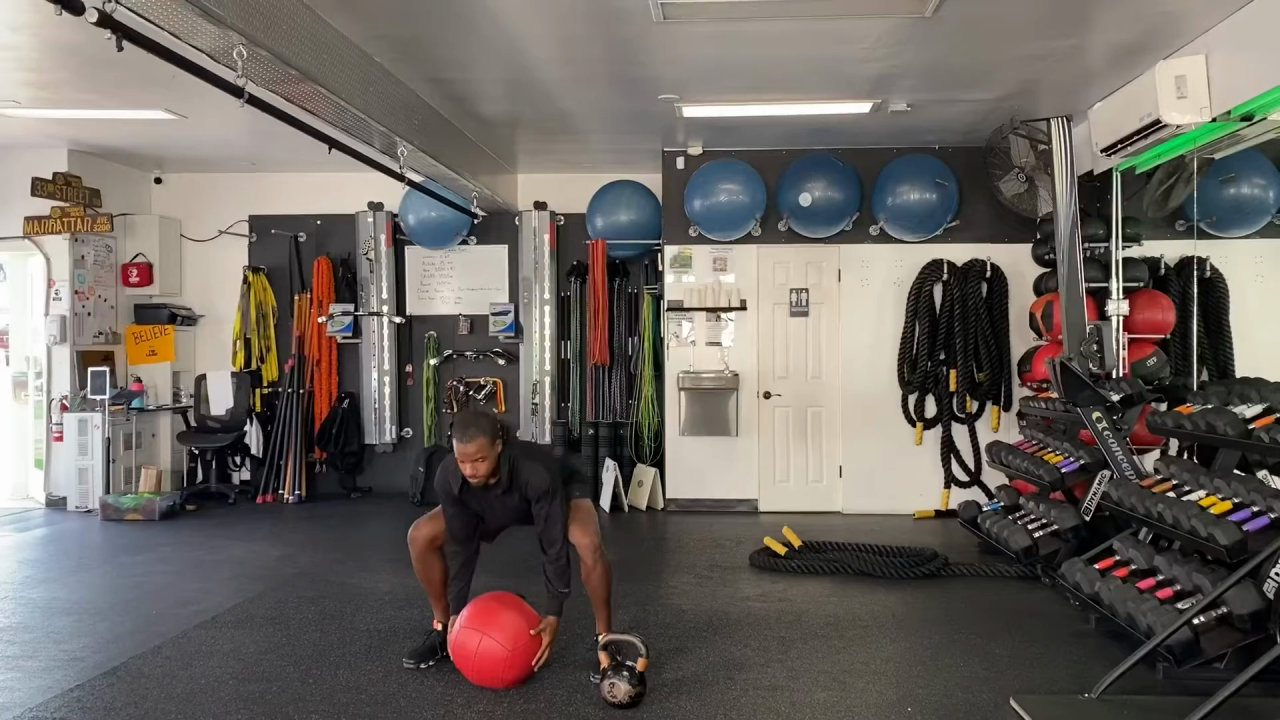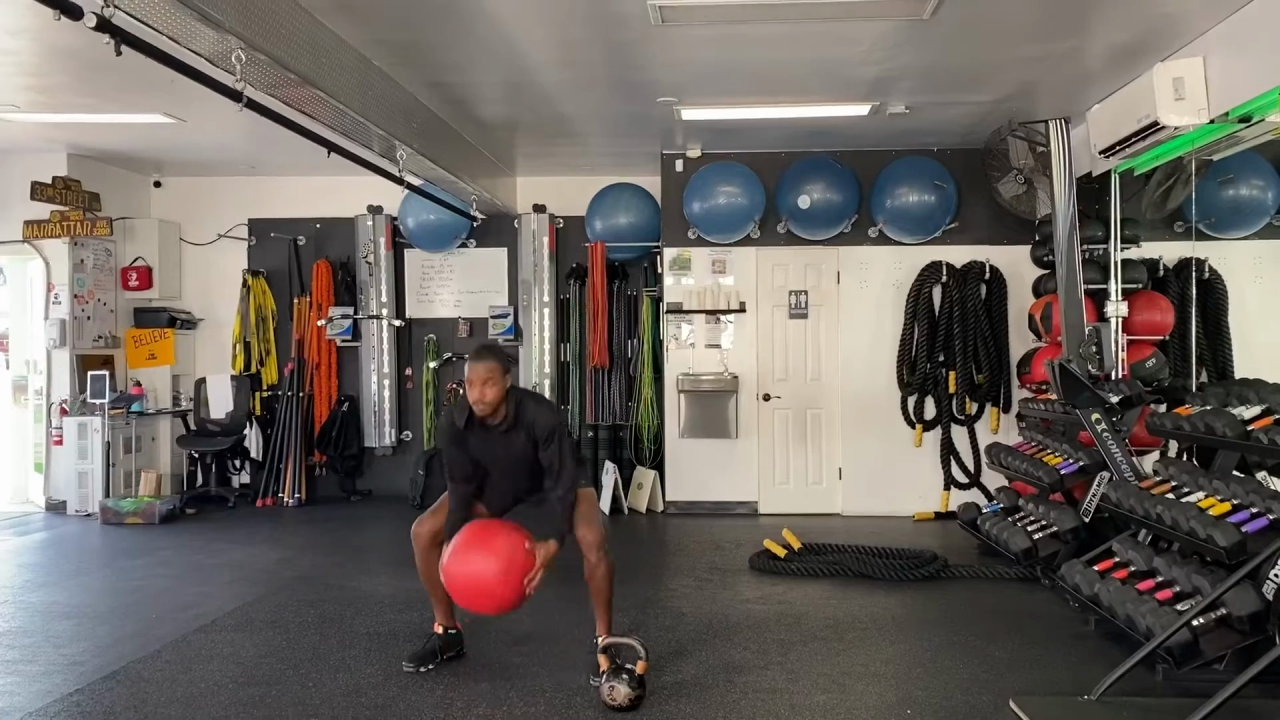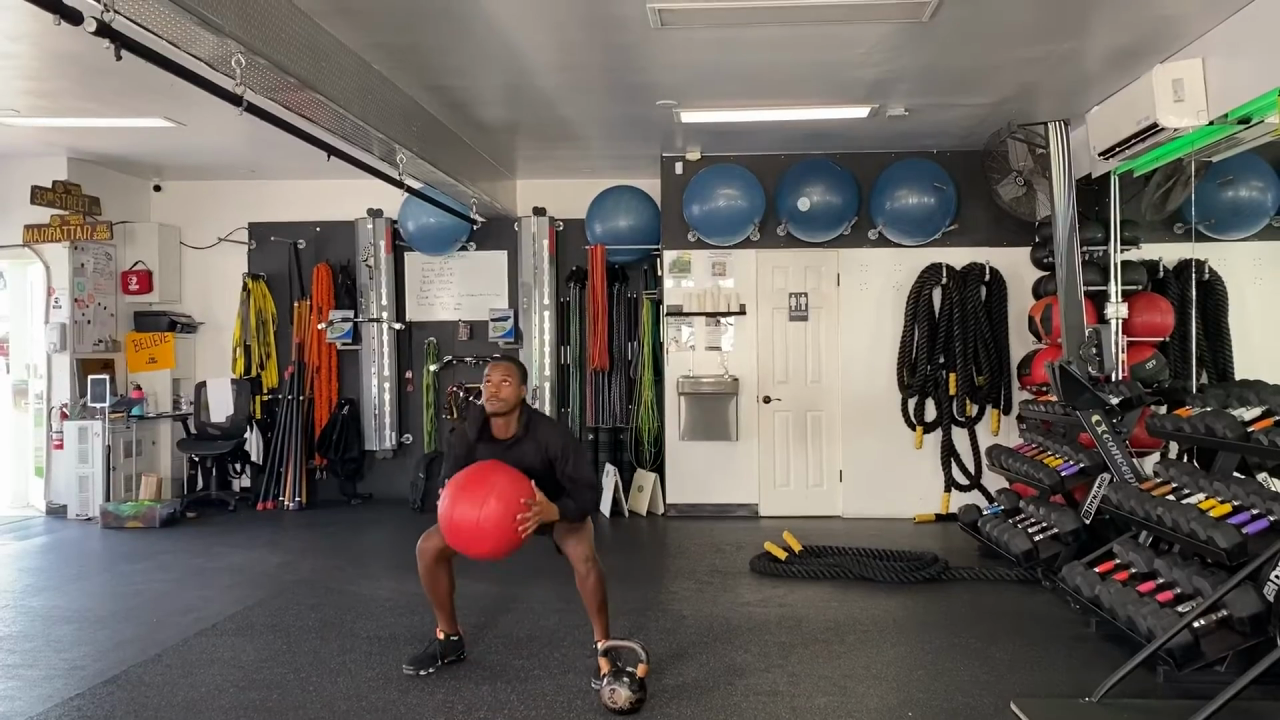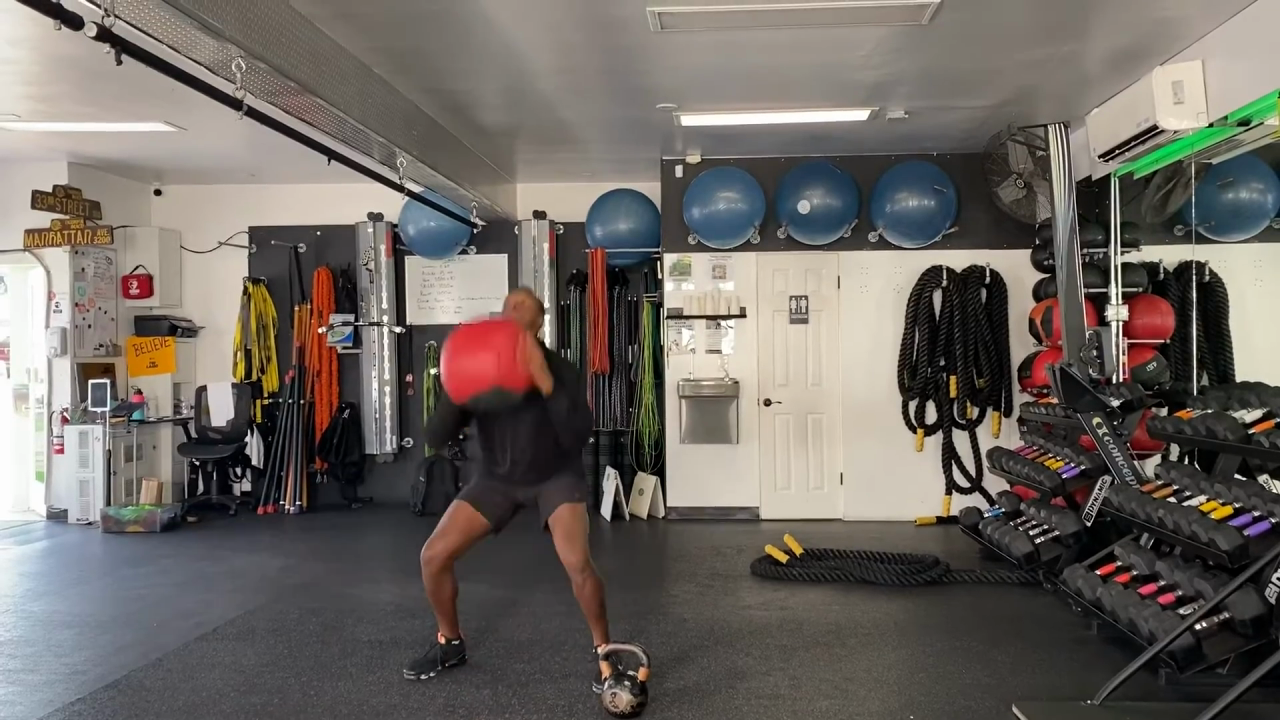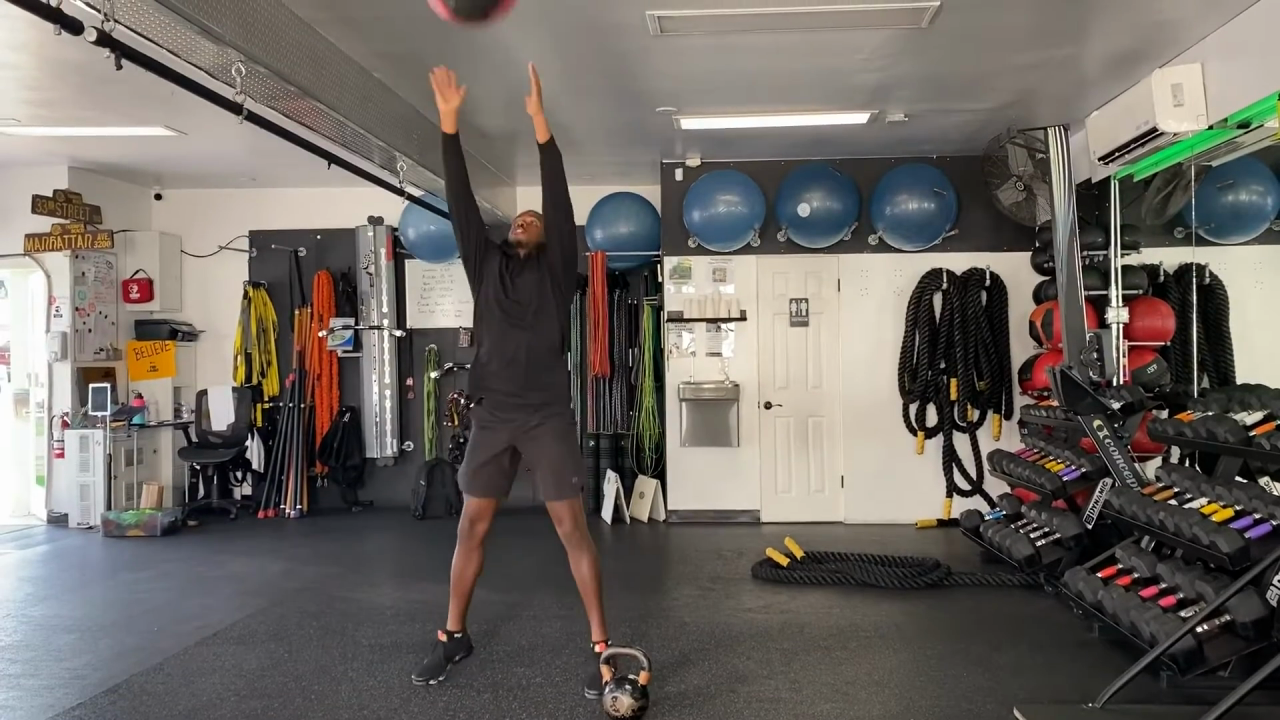
dt=0.4s
person 1, frame 1
left shoulder: (537, 471)
right shoulder: (448, 478)
left elbow: (554, 544)
right elbow: (461, 544)
left wrist: (552, 614)
right wrist: (456, 611)
left hip: (563, 489)
left knee: (587, 543)
right knee: (421, 536)
right ankle: (442, 628)
person 1, frame 2
left shoulder: (541, 414)
right shoulder: (454, 423)
left elbow: (561, 483)
right elbow: (462, 486)
left wrist: (552, 542)
right wrist: (452, 541)
left hip: (557, 473)
right hip: (494, 480)
left knee: (592, 540)
right knee: (424, 531)
left ankle: (605, 642)
right ankle: (446, 632)
person 1, frame 3
left shoulder: (550, 435)
right shoulder: (465, 437)
left elbow: (588, 491)
left wrist: (553, 512)
left hip: (556, 506)
left knee: (583, 555)
right knee: (430, 546)
right ankle: (448, 638)
person 1, frame 4
left shoulder: (558, 369)
left elbow: (577, 436)
right elbow: (436, 437)
left wrist: (546, 383)
left hip: (555, 476)
right hip: (496, 477)
left knee: (576, 562)
right knee: (433, 556)
left ankle: (604, 651)
right ankle: (449, 642)
person 1, frame 5
left shoulder: (556, 270)
right shoulder: (486, 265)
left elbow: (559, 202)
right elbow: (460, 201)
left wrist: (539, 120)
right wrist: (449, 121)
left hip: (547, 416)
right hip: (492, 416)
left knee: (572, 531)
right knee: (471, 529)
left ankle: (600, 646)
right ankle: (454, 636)
